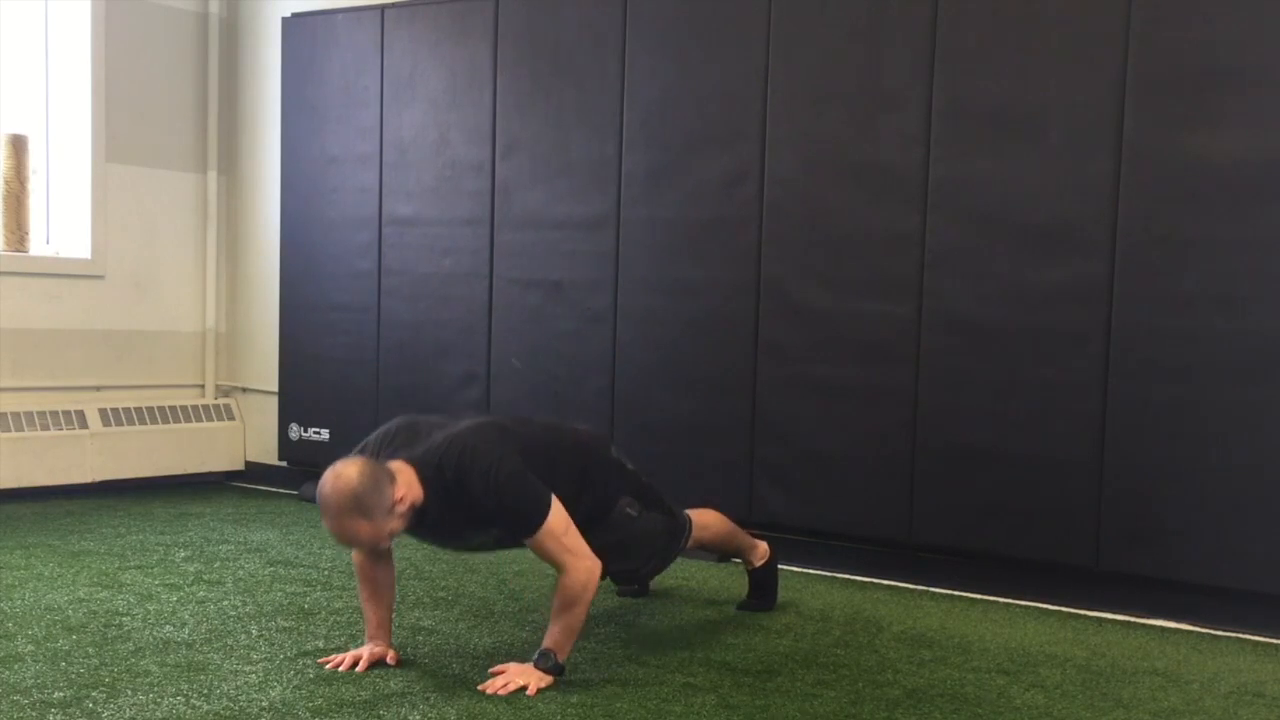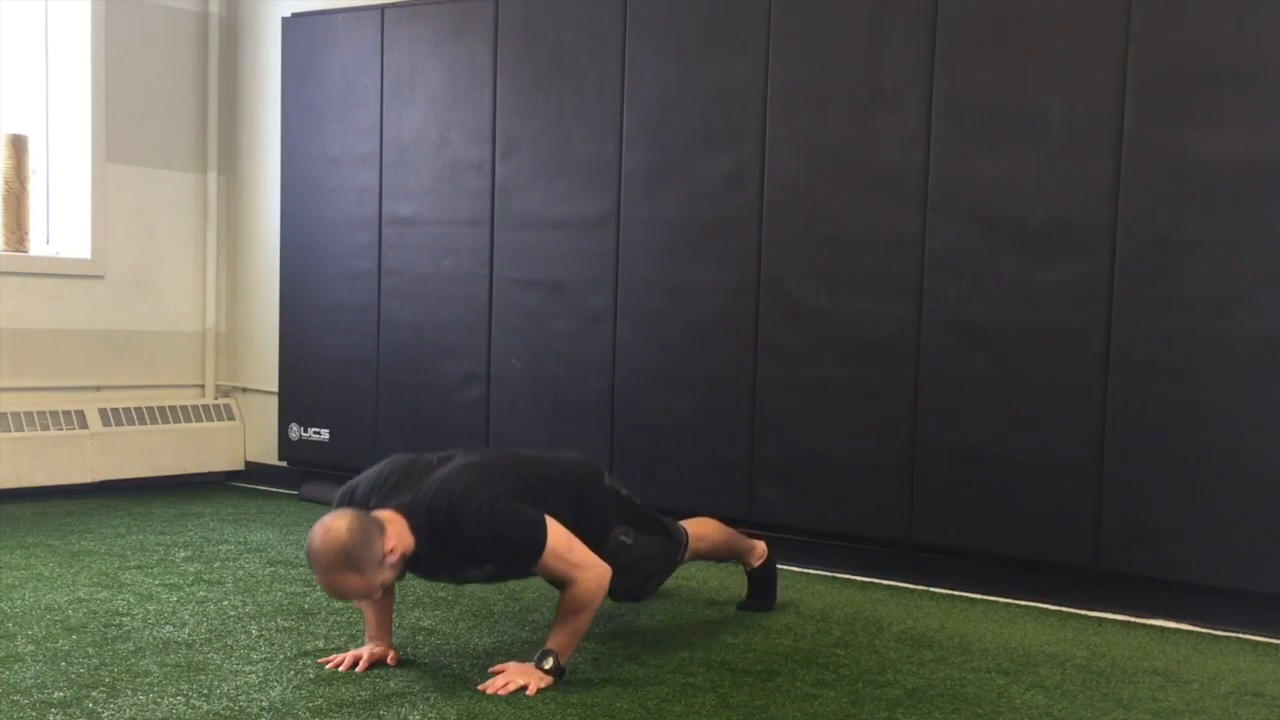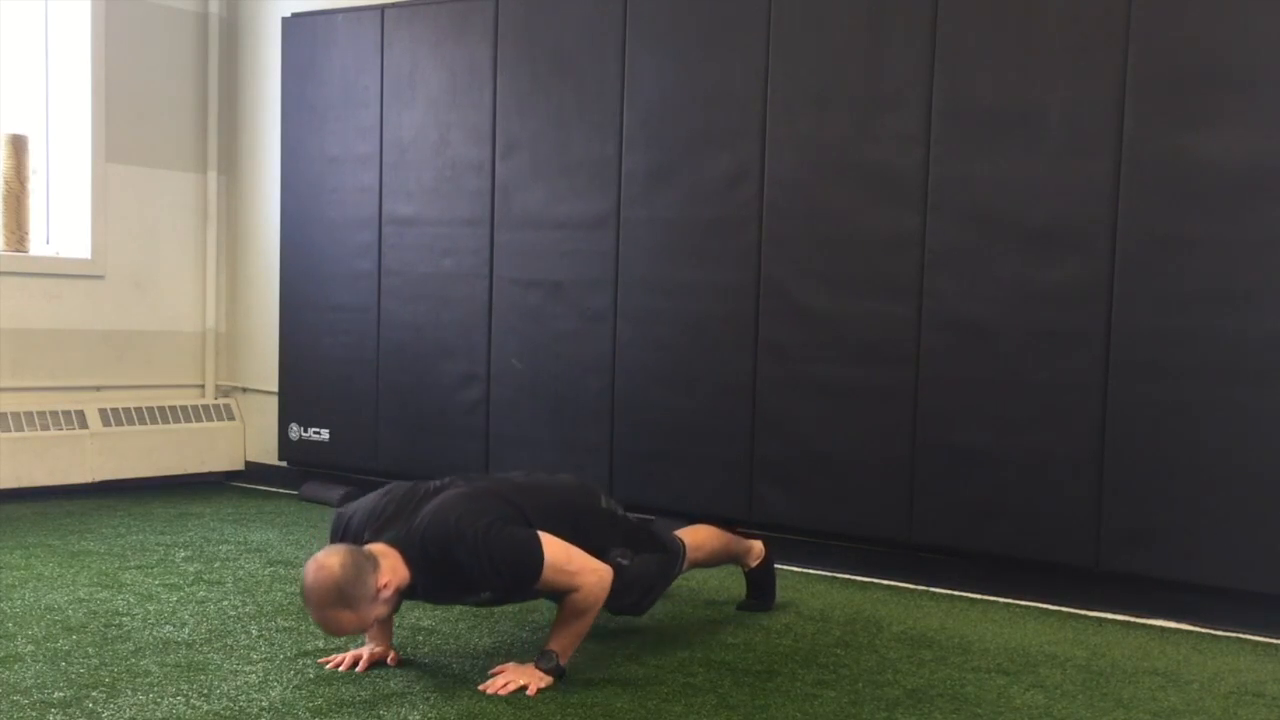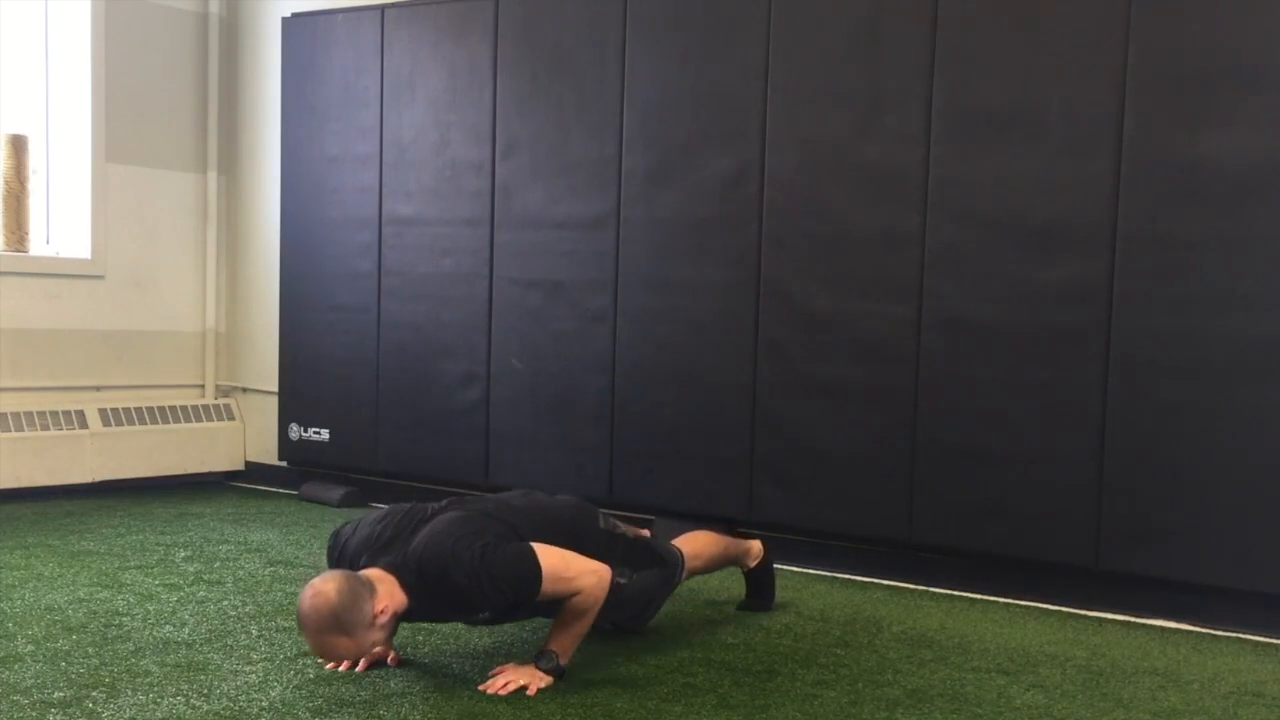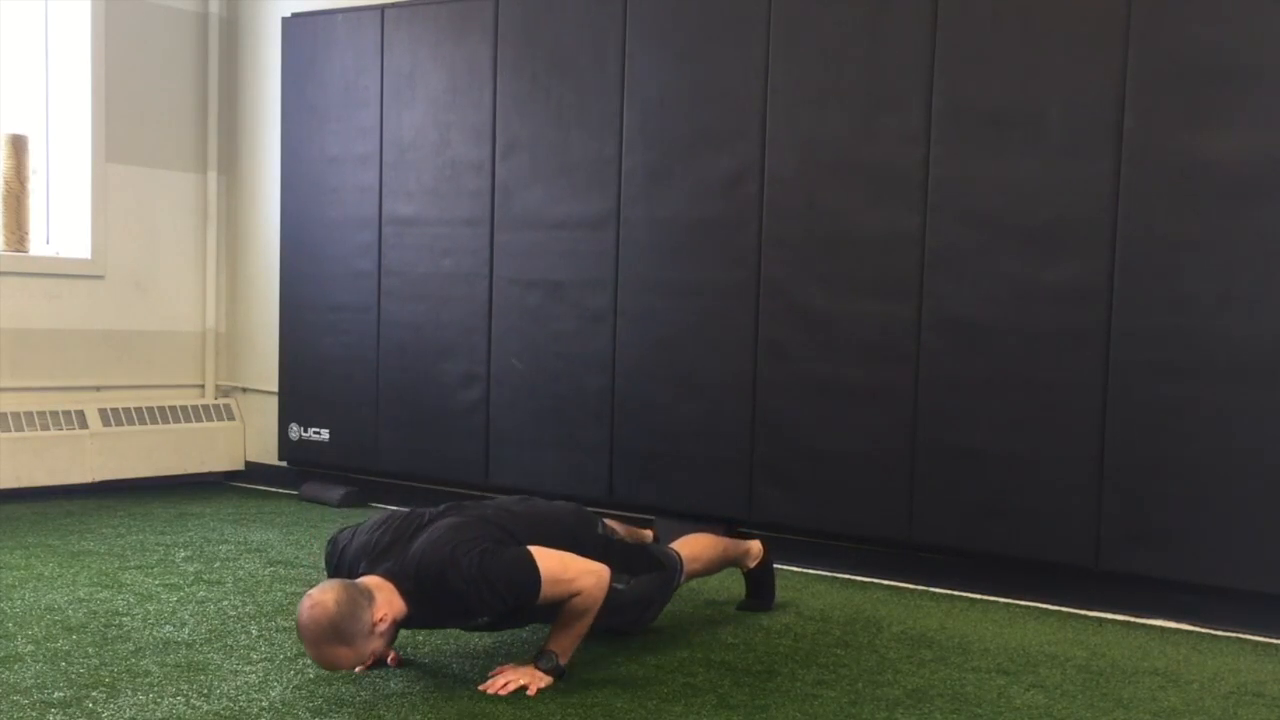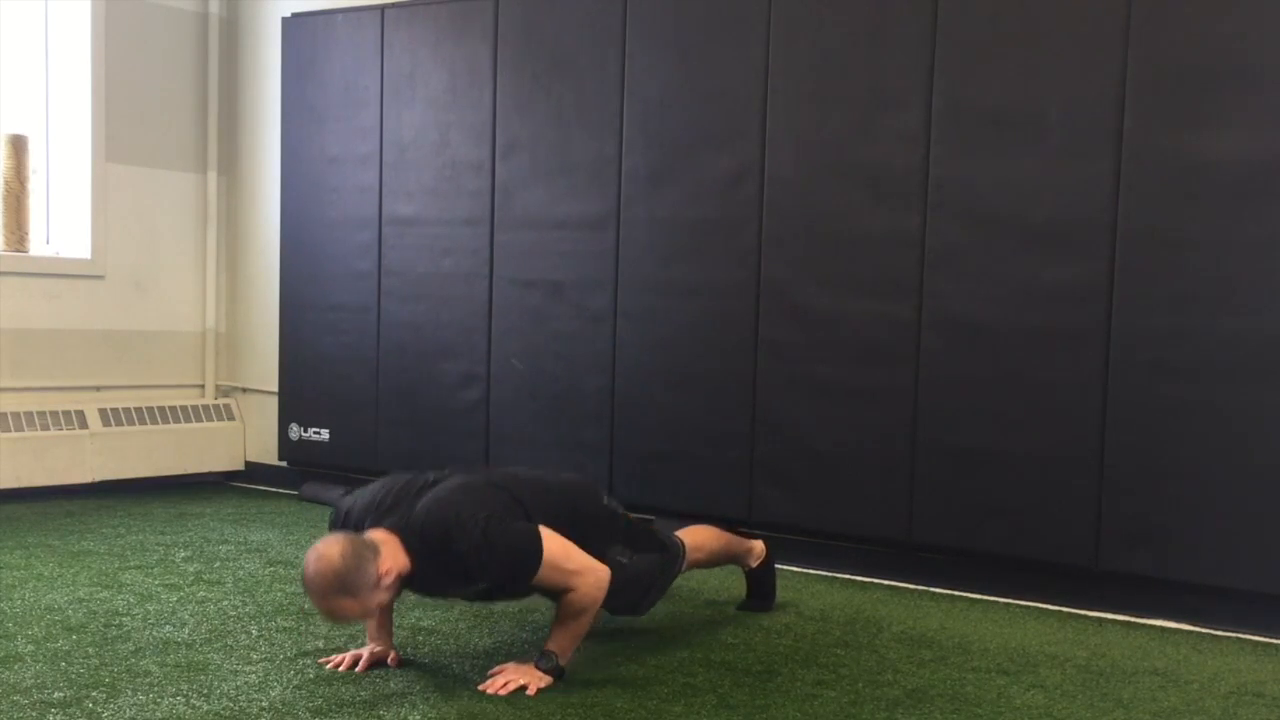
dt=0.2s
person 1, frame 1
left shoulder: (485, 474)
right shoulder: (369, 475)
left elbow: (581, 566)
right elbow: (371, 553)
left wrist: (546, 664)
right wrist: (377, 638)
left hip: (590, 484)
right hip: (544, 494)
left knee: (673, 536)
left ankle: (757, 556)
right ankle: (635, 570)
person 1, frame 2
left shoulder: (475, 514)
right shoulder: (358, 508)
left elbow: (592, 574)
left wrist: (546, 664)
right wrist: (378, 639)
left hip: (583, 506)
right hip: (541, 508)
left knee: (672, 547)
left ankle: (755, 556)
person 1, frame 3
left shoulder: (466, 543)
right shoulder: (354, 532)
left elbow: (594, 577)
left wrist: (547, 665)
right wrist: (378, 640)
left hip: (580, 528)
right hip: (533, 516)
left knee: (672, 555)
left ankle: (752, 555)
right ankle: (645, 530)
person 1, frame 4
left shoulder: (461, 564)
right shoulder: (350, 551)
left elbow: (593, 578)
left wrist: (547, 665)
right wrist: (376, 642)
left hip: (579, 549)
right hip: (529, 525)
left knee: (672, 564)
left ankle: (750, 554)
right ankle: (638, 534)
person 1, frame 5
left shoulder: (459, 570)
right shoulder: (347, 557)
left elbow: (592, 578)
left wrist: (547, 664)
right wrist: (374, 645)
left hip: (575, 550)
right hip: (525, 528)
left knee: (669, 568)
left ankle: (750, 553)
right ankle: (638, 536)
person 1, frame 6
left shoulder: (467, 534)
right shoulder: (353, 522)
left elbow: (593, 577)
left wrist: (547, 664)
right wrist: (379, 640)
left hip: (573, 519)
right hip: (532, 515)
left knee: (671, 555)
left ankle: (753, 553)
right ankle: (642, 526)
